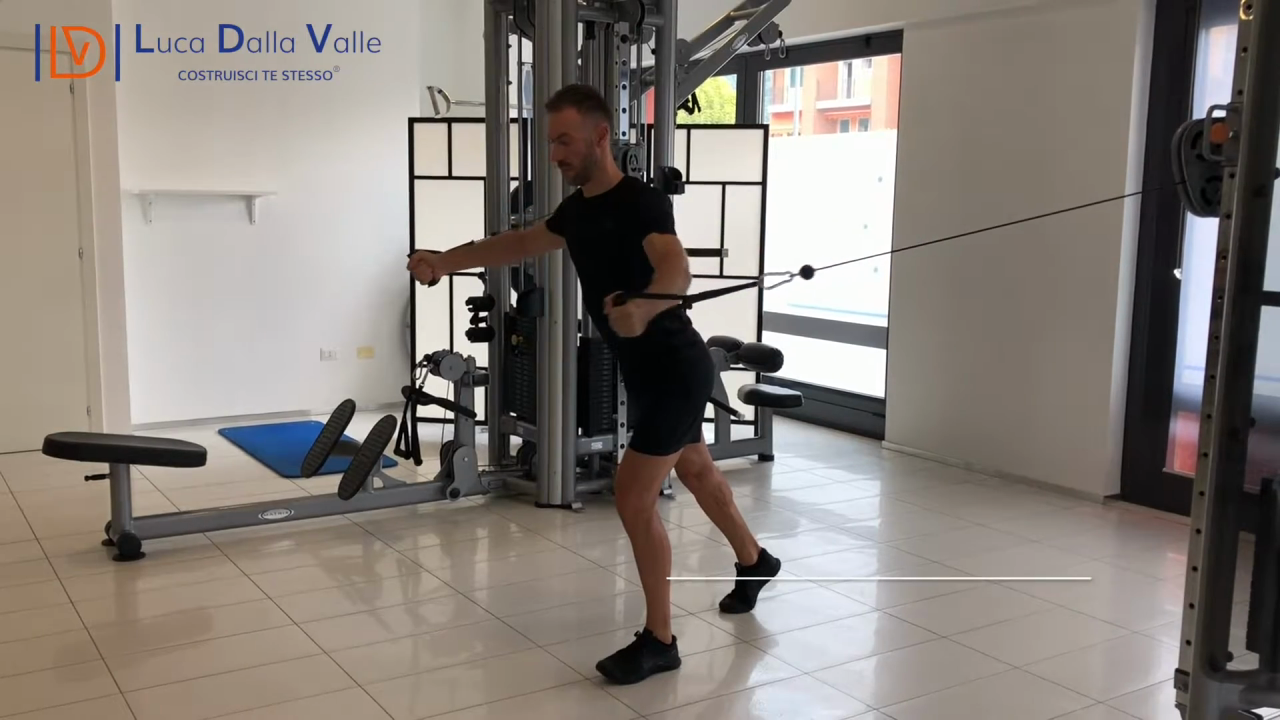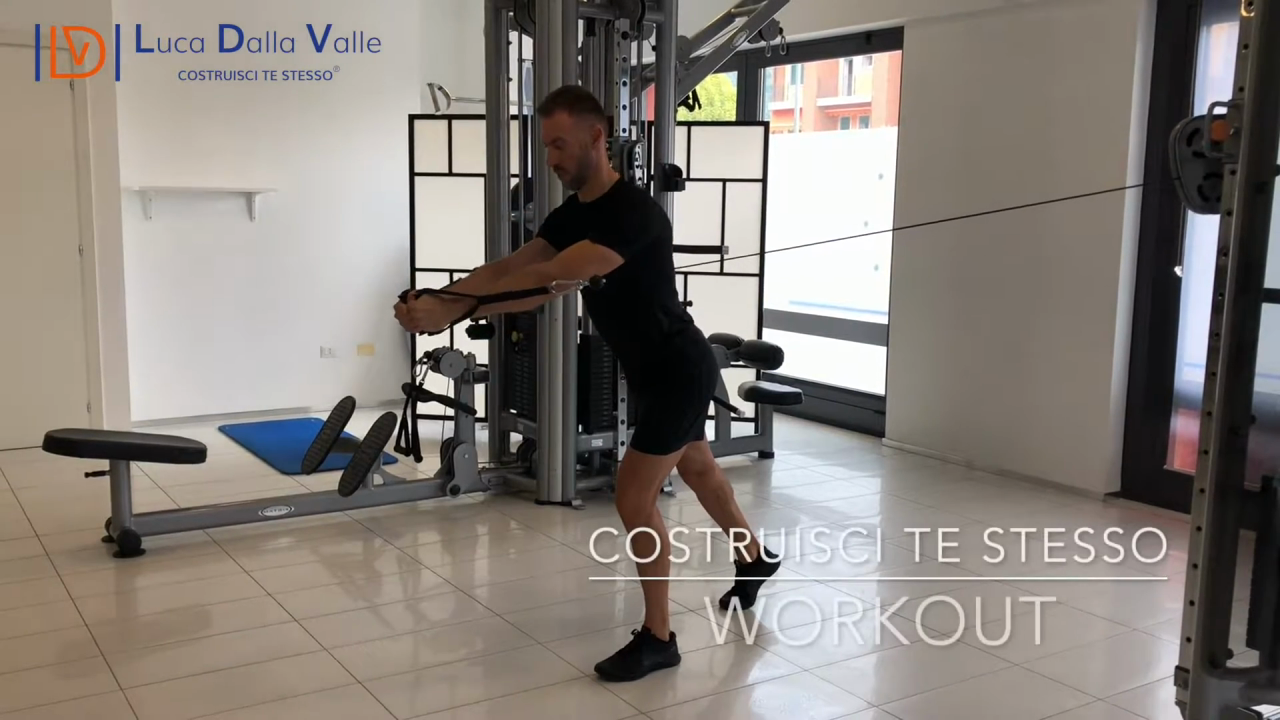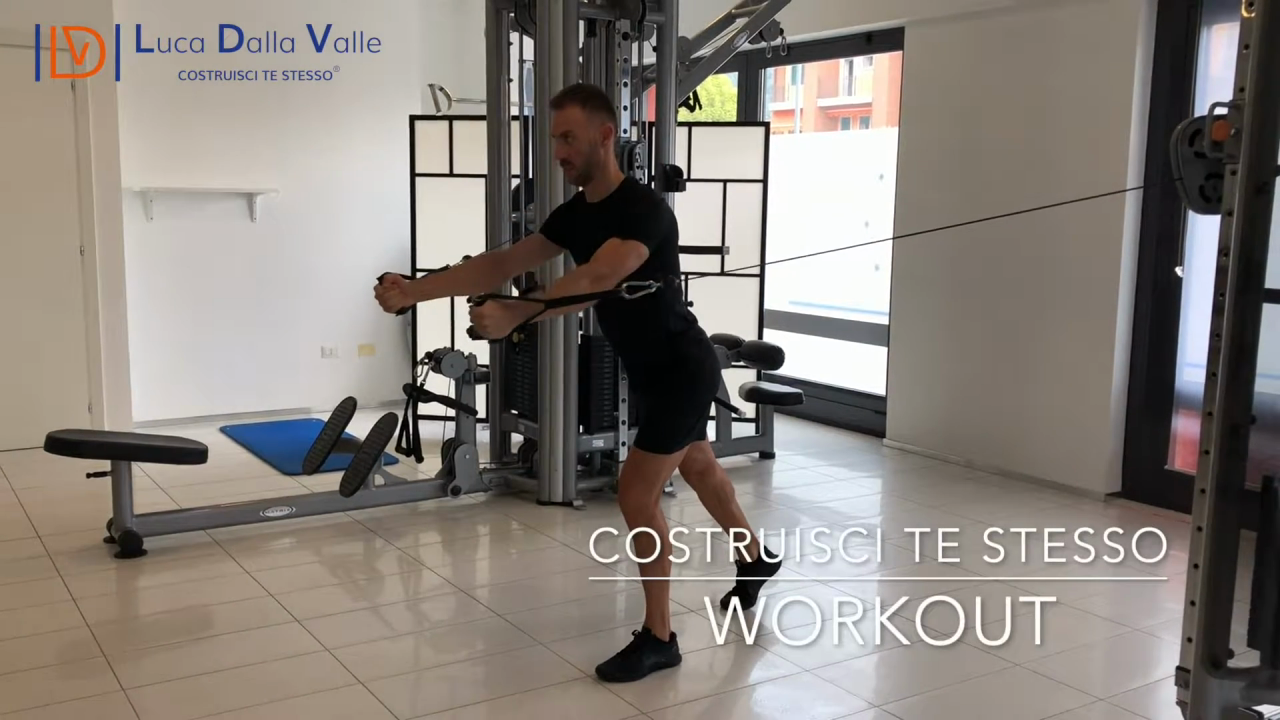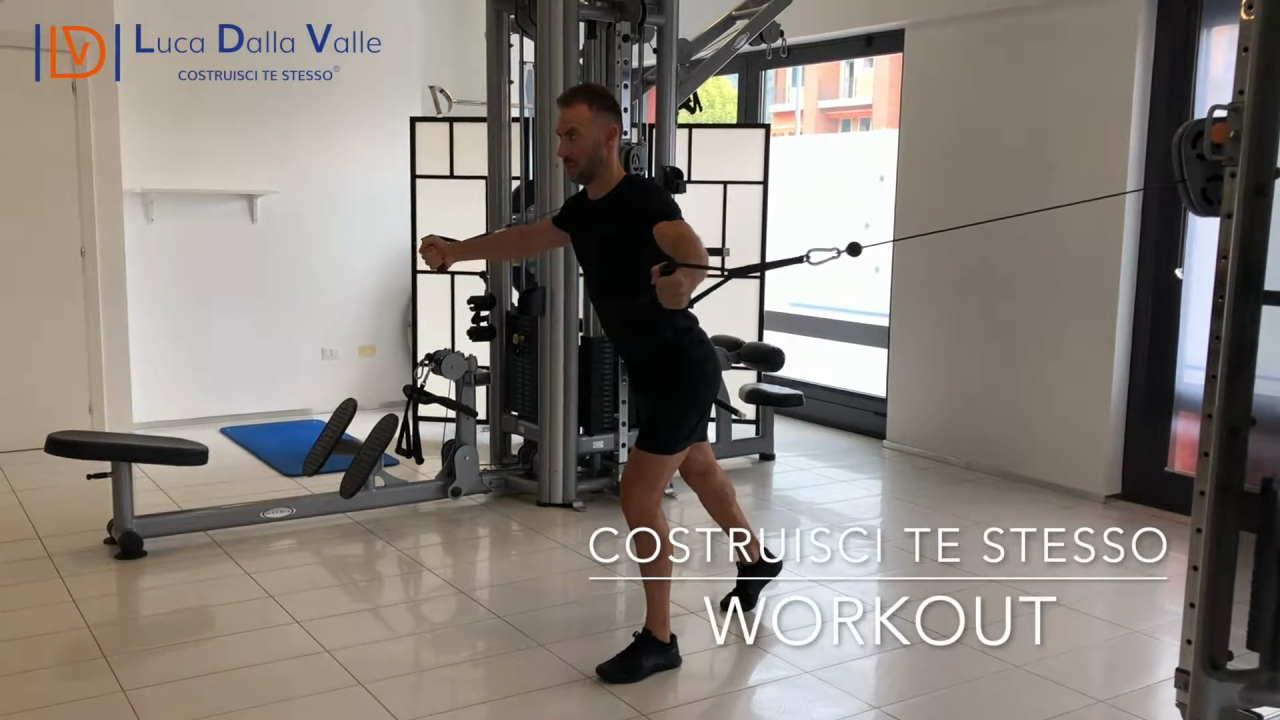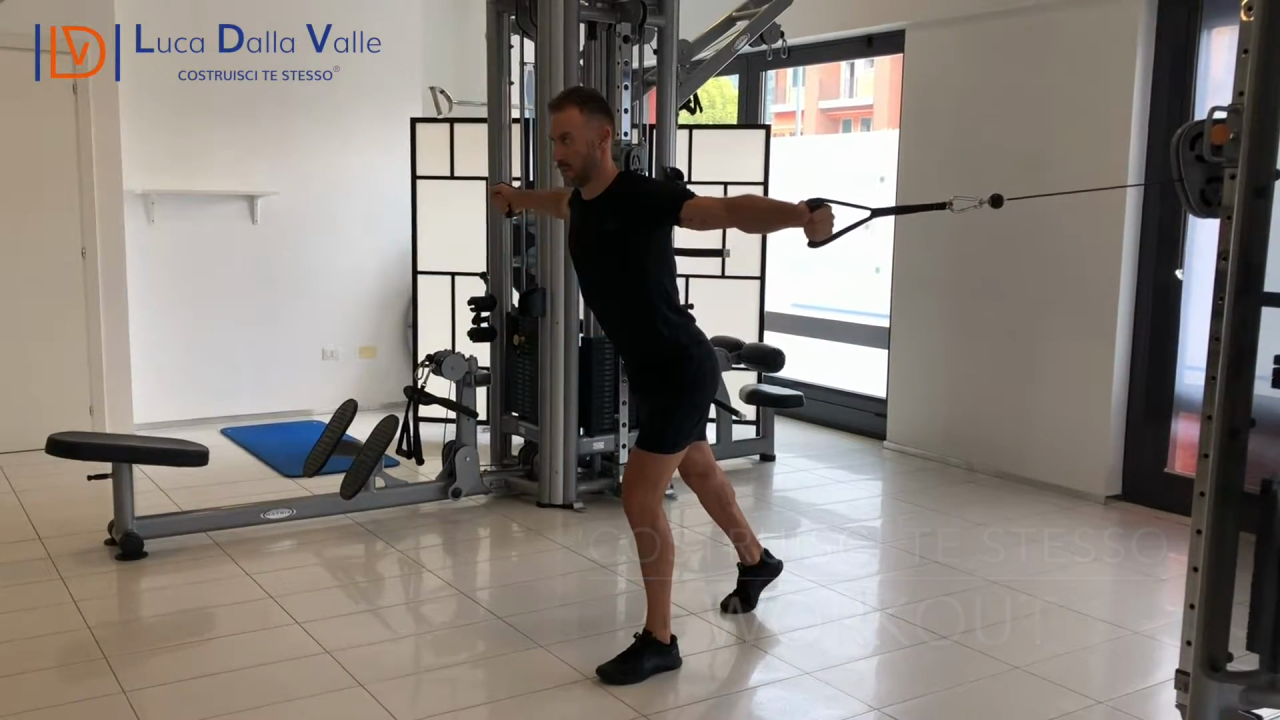
dt=1s
person 1, frame 1
left shoulder: (642, 204)
right shoulder: (579, 208)
left elbow: (674, 266)
right elbow: (522, 243)
left wrist: (645, 305)
right wrist: (444, 262)
left hip: (674, 369)
right hip: (647, 370)
left knee: (633, 498)
right knee: (695, 470)
left ankle: (658, 641)
right ankle: (754, 561)
person 1, frame 2
left shoulder: (633, 212)
right shoulder: (572, 214)
left elbow: (550, 281)
right elbow: (508, 268)
left wrist: (453, 310)
right wrist: (435, 301)
left hip: (678, 370)
right hip: (652, 369)
left knee: (633, 497)
right knee: (697, 469)
left ankle: (657, 638)
right ankle: (754, 558)
person 1, frame 3
left shoulder: (642, 209)
right shoulder: (574, 213)
left elbow: (597, 278)
right elbow: (502, 263)
left wrist: (516, 313)
right wrist: (416, 290)
left hip: (682, 369)
right hip: (650, 370)
left knee: (637, 496)
right knee: (699, 469)
left ankle: (657, 638)
right ankle: (755, 558)
person 1, frame 4
left shoulder: (643, 200)
right shoulder: (583, 207)
left elbow: (685, 243)
right elbow: (527, 239)
left wrist: (681, 276)
right wrist: (459, 249)
left hip: (682, 369)
right hip: (652, 370)
left knee: (638, 496)
right knee: (700, 471)
left ankle: (658, 639)
right ankle: (757, 560)
person 1, frame 5
left shoulder: (642, 197)
right shoulder: (585, 200)
left elbow: (730, 210)
left wrist: (799, 214)
right wrist: (517, 198)
left hip: (680, 368)
right hip: (649, 368)
left knee: (640, 496)
right knee: (698, 471)
left ankle: (658, 640)
right ankle: (756, 561)
